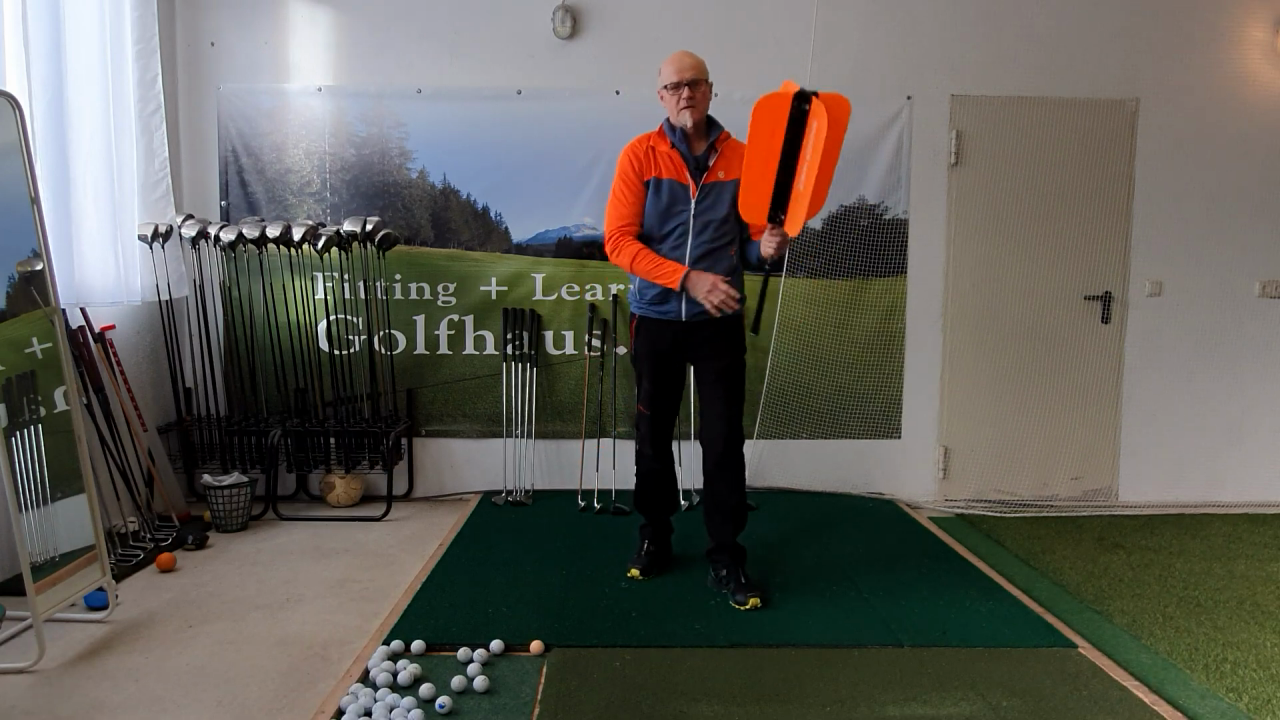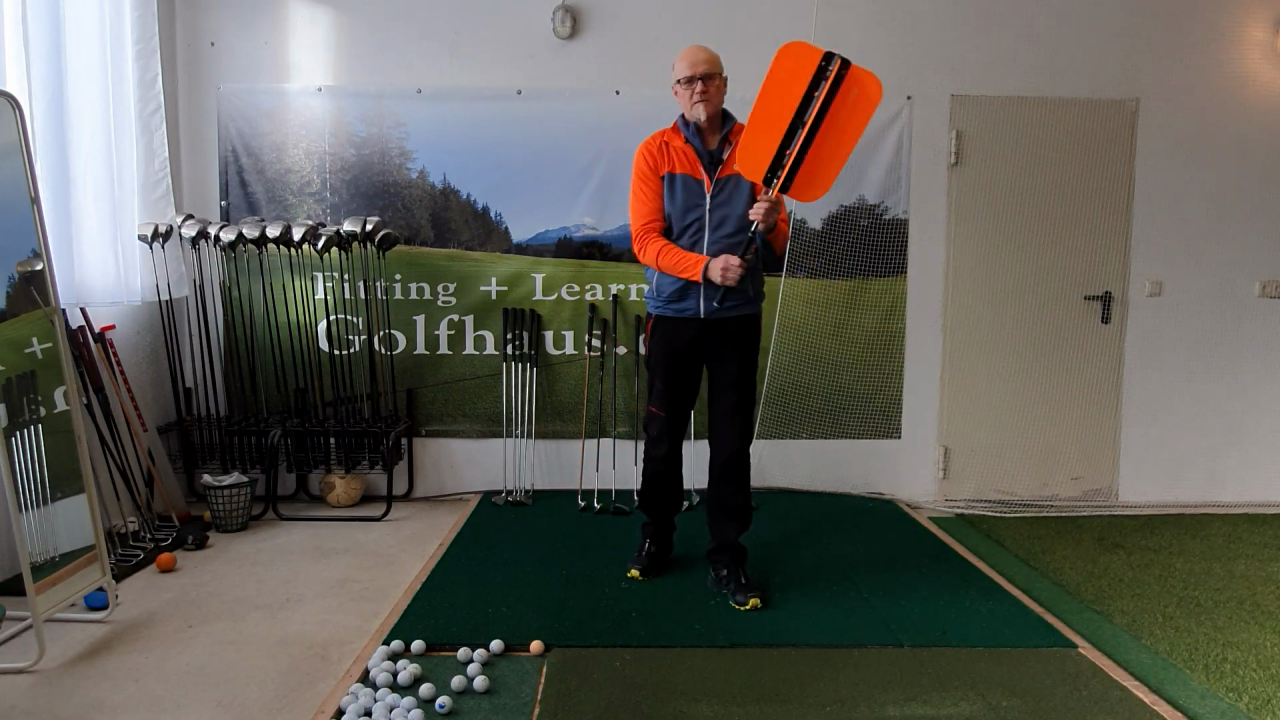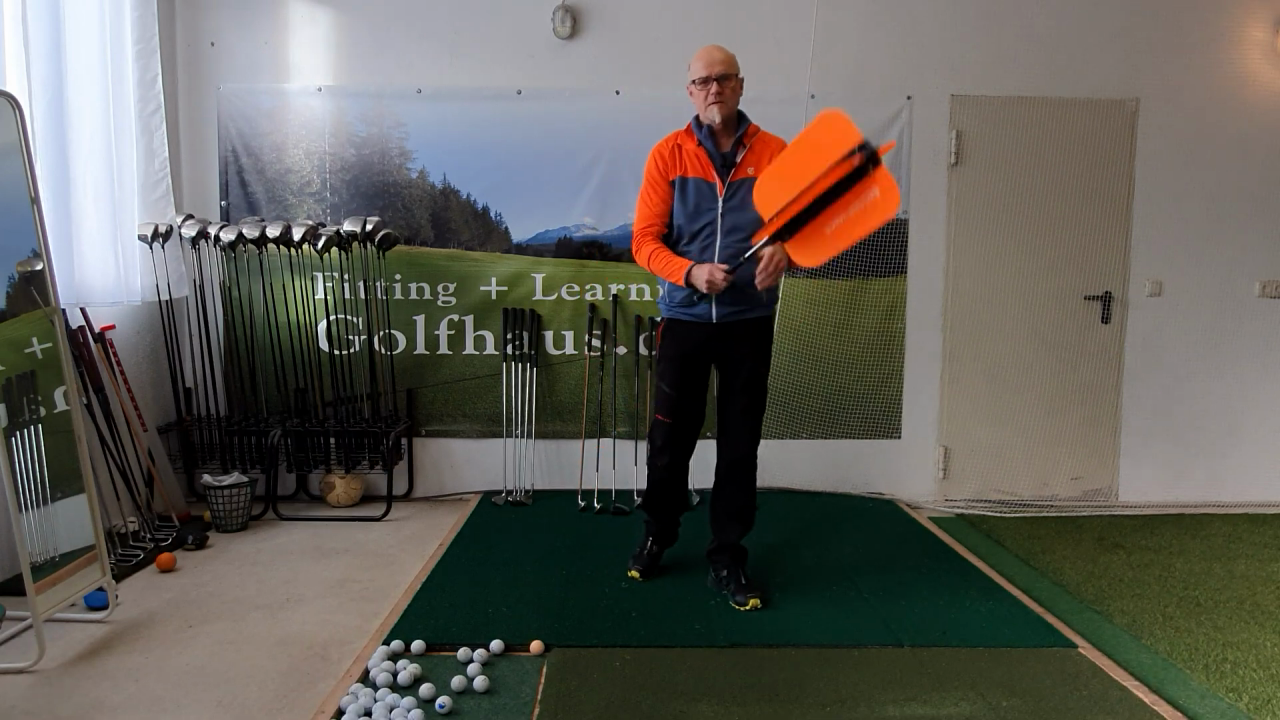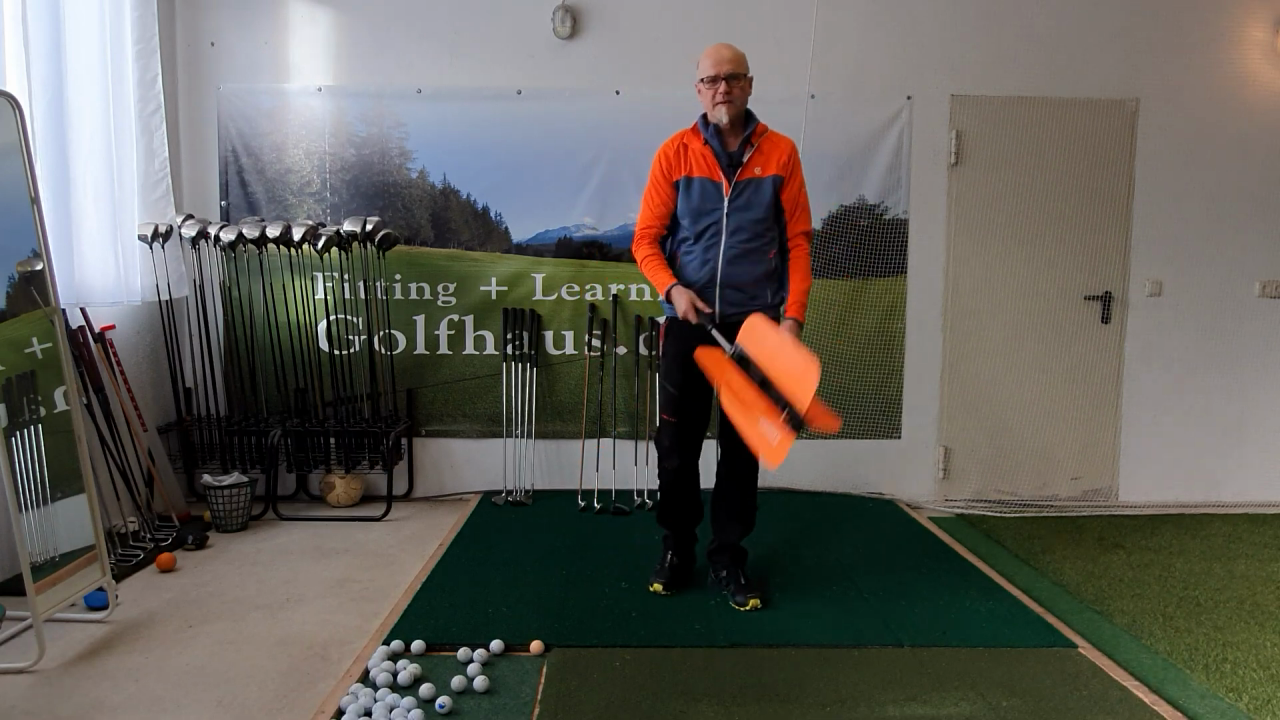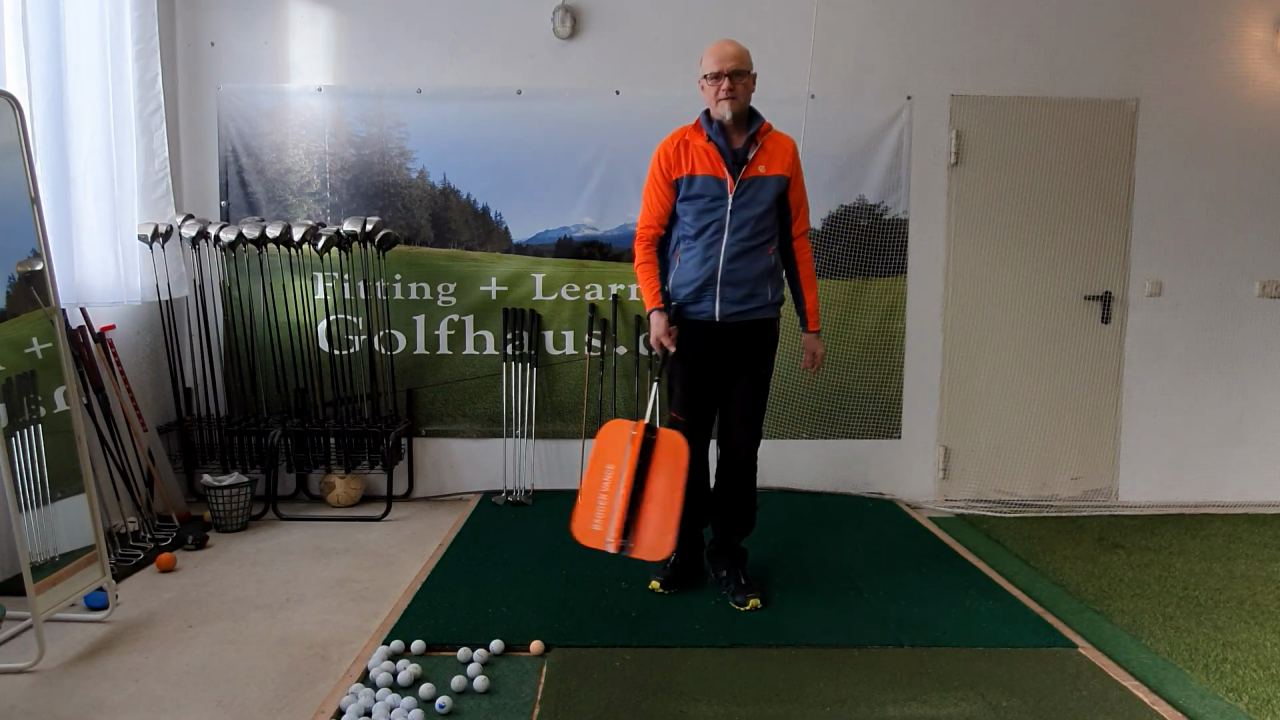
dt=0.2s
person 1, frame 1
left shoulder: (740, 156)
right shoulder: (639, 154)
left elbow: (751, 243)
right elbow: (618, 242)
left wrist: (767, 245)
right wrist: (690, 278)
left hip: (720, 322)
right hip: (656, 319)
left knee: (724, 440)
right knee: (653, 435)
left ankle: (725, 558)
right ankle: (654, 536)
person 1, frame 2
right shoulder: (654, 151)
left elbow: (779, 238)
right elbow: (646, 240)
left wrist: (771, 222)
right wrist: (705, 266)
left hip: (737, 317)
right hip: (672, 315)
left knee: (731, 440)
right knee: (663, 434)
left ankle: (727, 558)
right ankle: (656, 535)
person 1, frame 3
left shoulder: (772, 152)
right shoulder: (668, 154)
right elbow: (646, 242)
left wrist: (779, 254)
right wrist: (690, 271)
left hip: (749, 321)
right hip: (685, 320)
left knee: (739, 443)
right knee: (670, 436)
left ankle: (727, 557)
right ankle: (658, 533)
person 1, frame 4
left shoulder: (781, 153)
right shoulder: (674, 153)
left elbow: (797, 241)
right elbow: (647, 239)
left wrist: (792, 318)
right wrist: (673, 290)
left hip: (755, 323)
right hip: (689, 322)
left knee: (742, 445)
right knee: (678, 438)
left ankle: (728, 556)
right ankle: (678, 546)
person 1, frame 5
left shoulder: (782, 151)
right shoulder: (674, 149)
left elbow: (796, 241)
right elbow: (649, 238)
left wrist: (811, 323)
right wrist: (656, 310)
left hip: (754, 322)
right hip: (689, 320)
left knee: (740, 443)
right knee: (687, 439)
left ankle: (728, 555)
right ankle: (684, 548)
